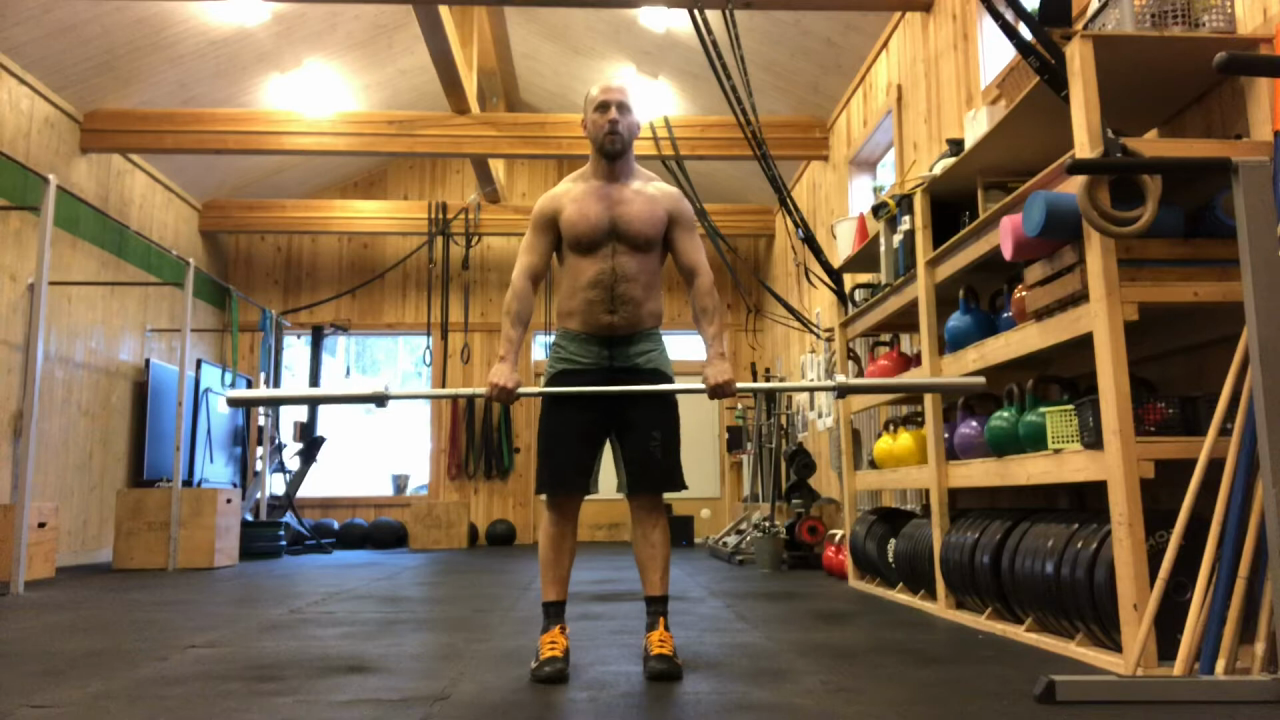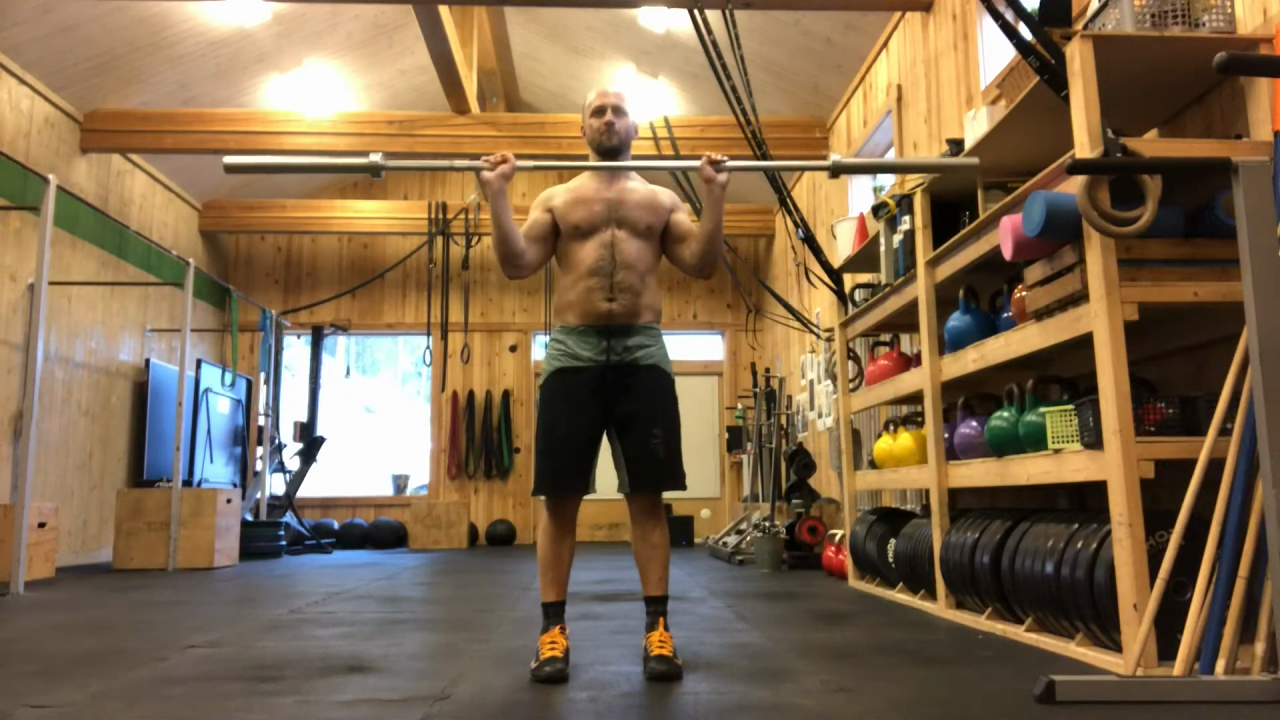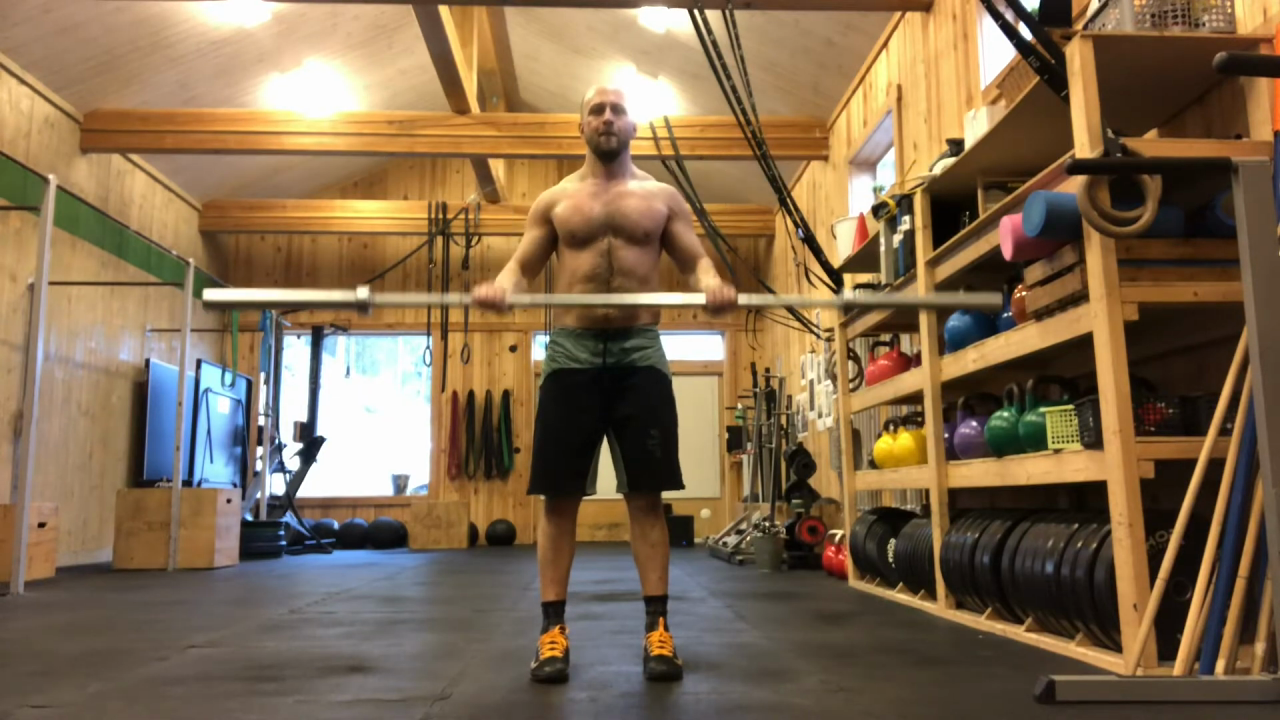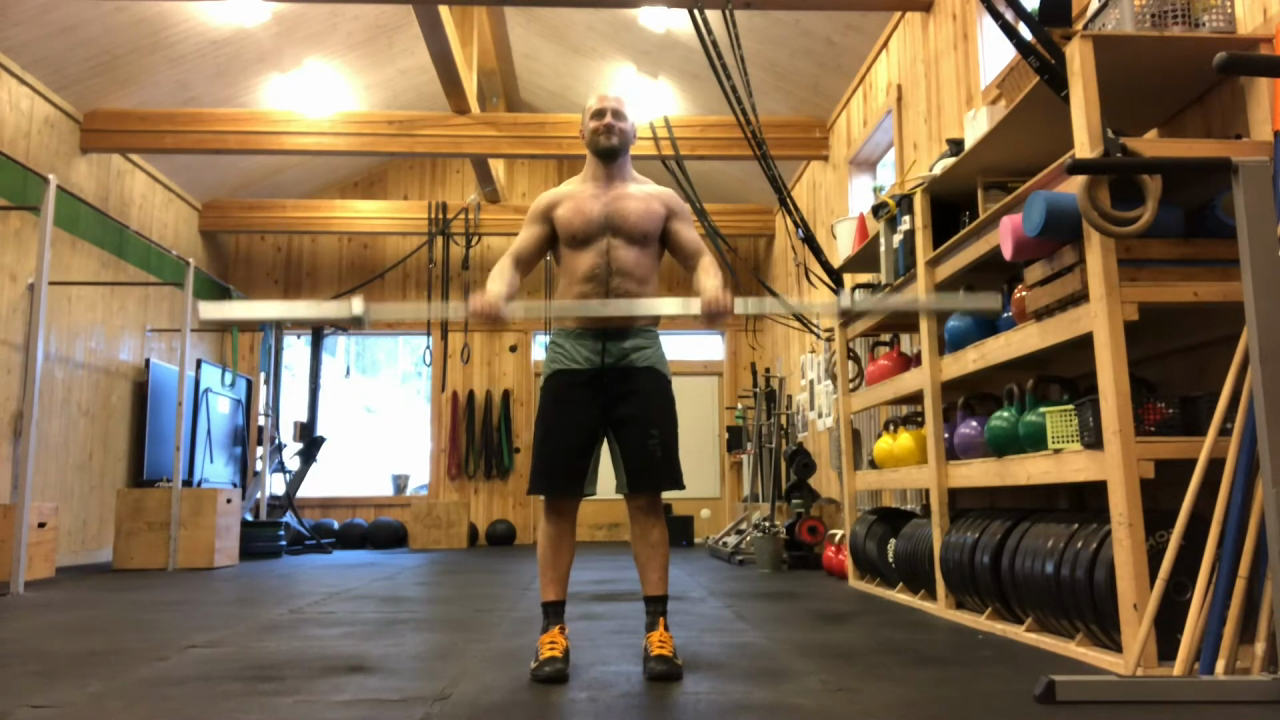
dt=1s
person 1, frame 1
left shoulder: (667, 200)
right shoulder: (556, 201)
left elbow: (699, 277)
right elbow: (524, 280)
left wrist: (716, 354)
right wrist: (506, 358)
left hip: (643, 357)
right hip: (574, 358)
left knee: (649, 497)
right knee: (561, 498)
left ankle: (657, 627)
right ankle: (553, 630)
person 1, frame 2
left shoulder: (663, 198)
right shoulder: (556, 198)
left elbow: (702, 266)
right elbow: (517, 264)
left wrist: (713, 195)
right wrist: (498, 196)
left hip: (643, 352)
right hip: (573, 352)
left knee: (648, 495)
right knee: (560, 496)
left ankle: (657, 628)
right ankle: (553, 629)
person 1, frame 3
left shoulder: (663, 197)
right shoulder: (554, 200)
left elbow: (695, 261)
right elbow: (522, 268)
left wrist: (714, 286)
right wrist: (498, 288)
left hip: (640, 354)
right hip: (570, 355)
left knee: (646, 495)
right knee: (559, 497)
left ankle: (657, 627)
right ankle: (553, 630)
person 1, frame 4
left shoulder: (662, 200)
right shoulder: (554, 201)
left elbow: (700, 258)
right elbow: (514, 262)
left wrist: (714, 291)
right wrist: (492, 295)
left hip: (640, 355)
right hip: (571, 354)
left knee: (647, 495)
right knee: (559, 496)
left ankle: (657, 627)
right ankle: (553, 629)
